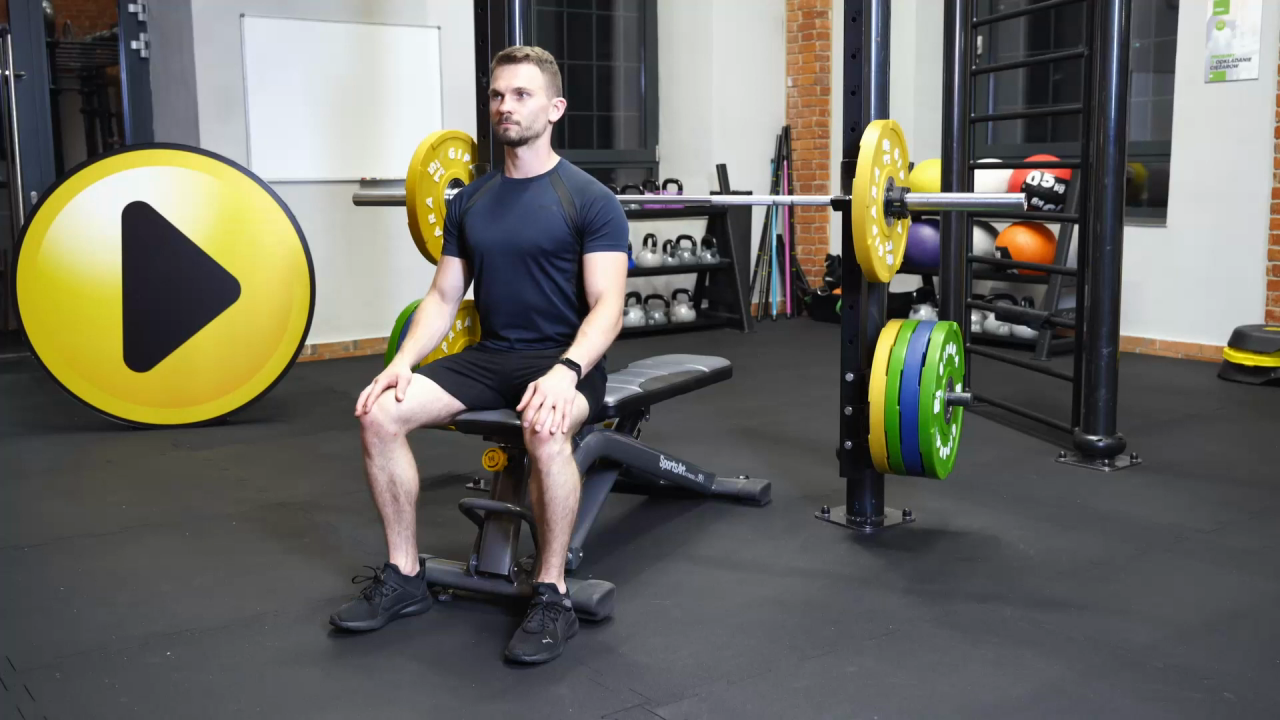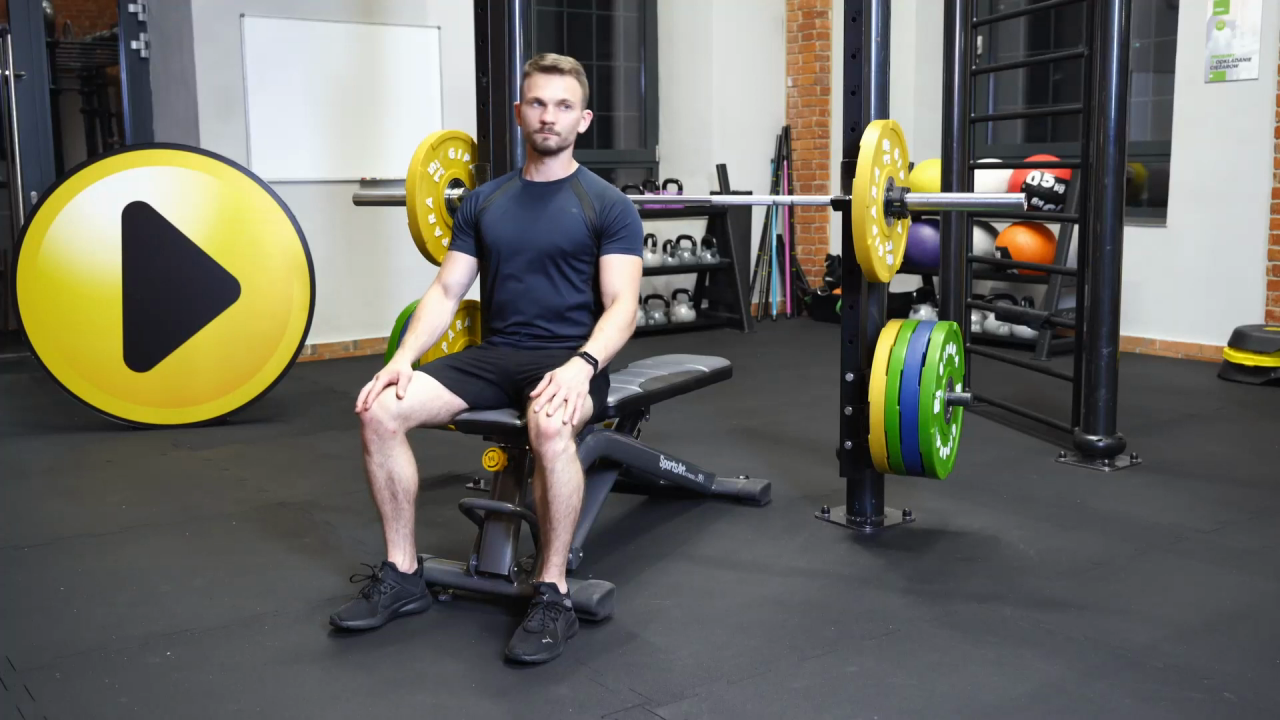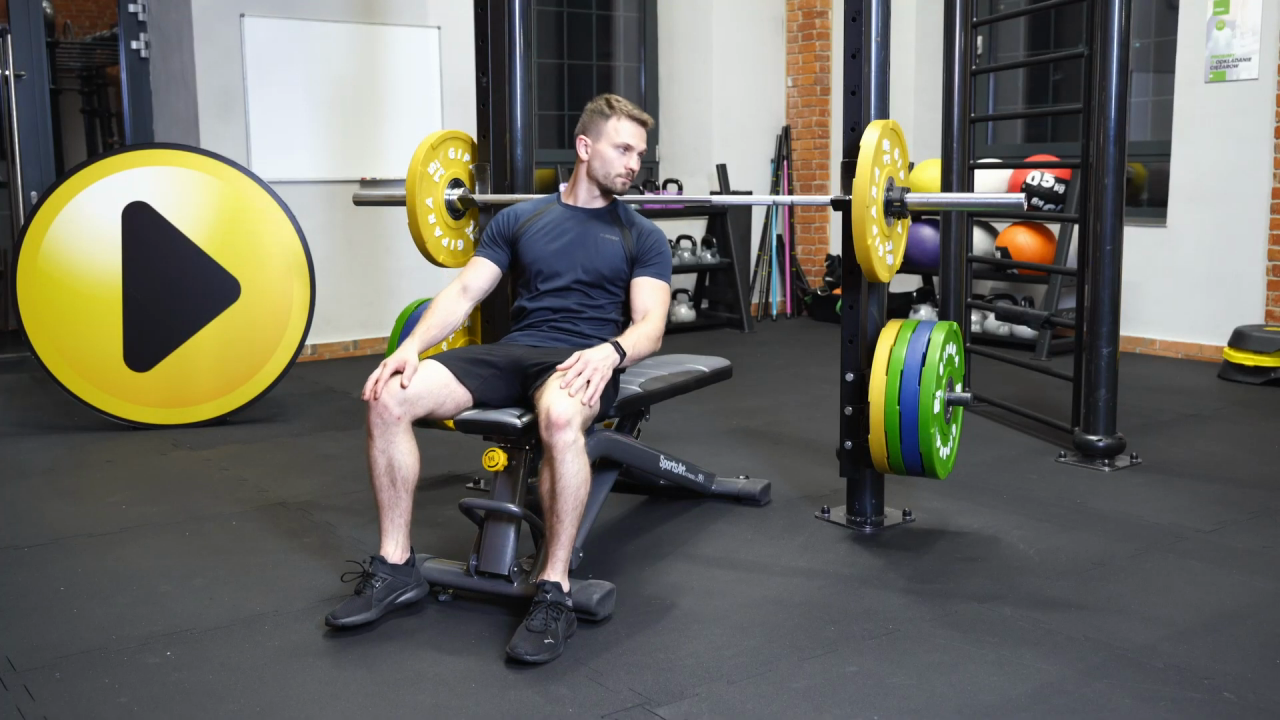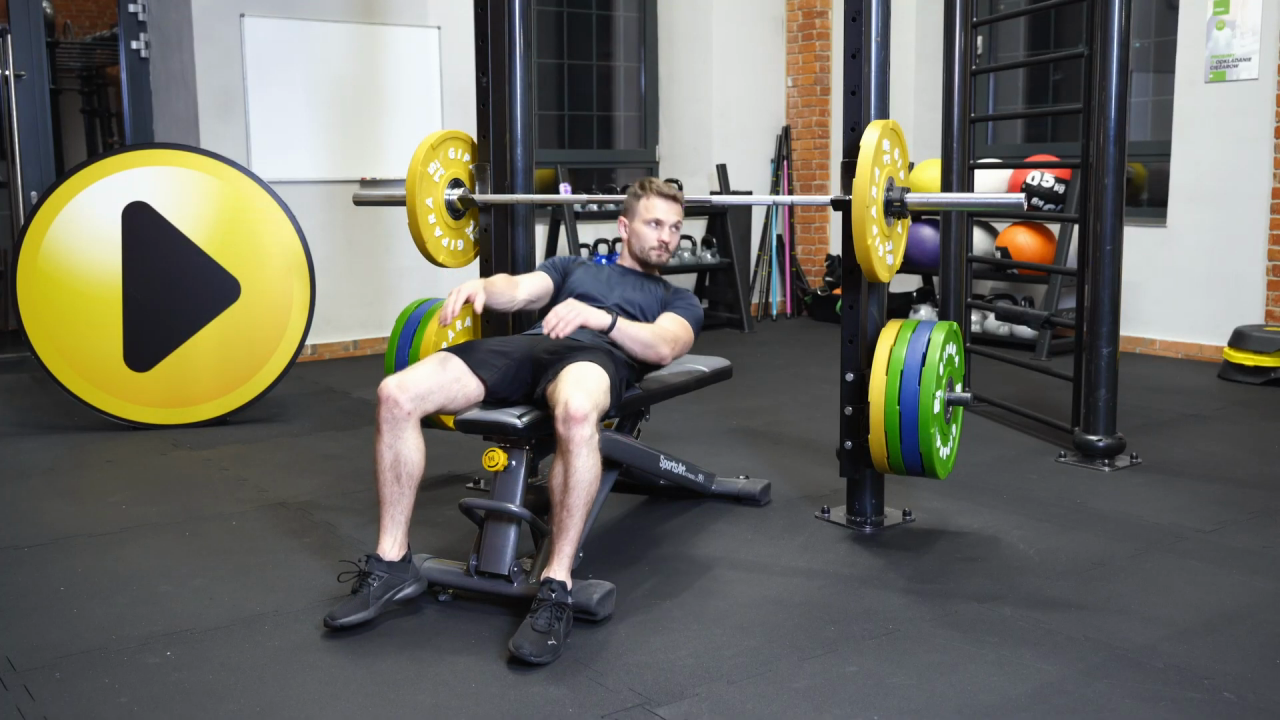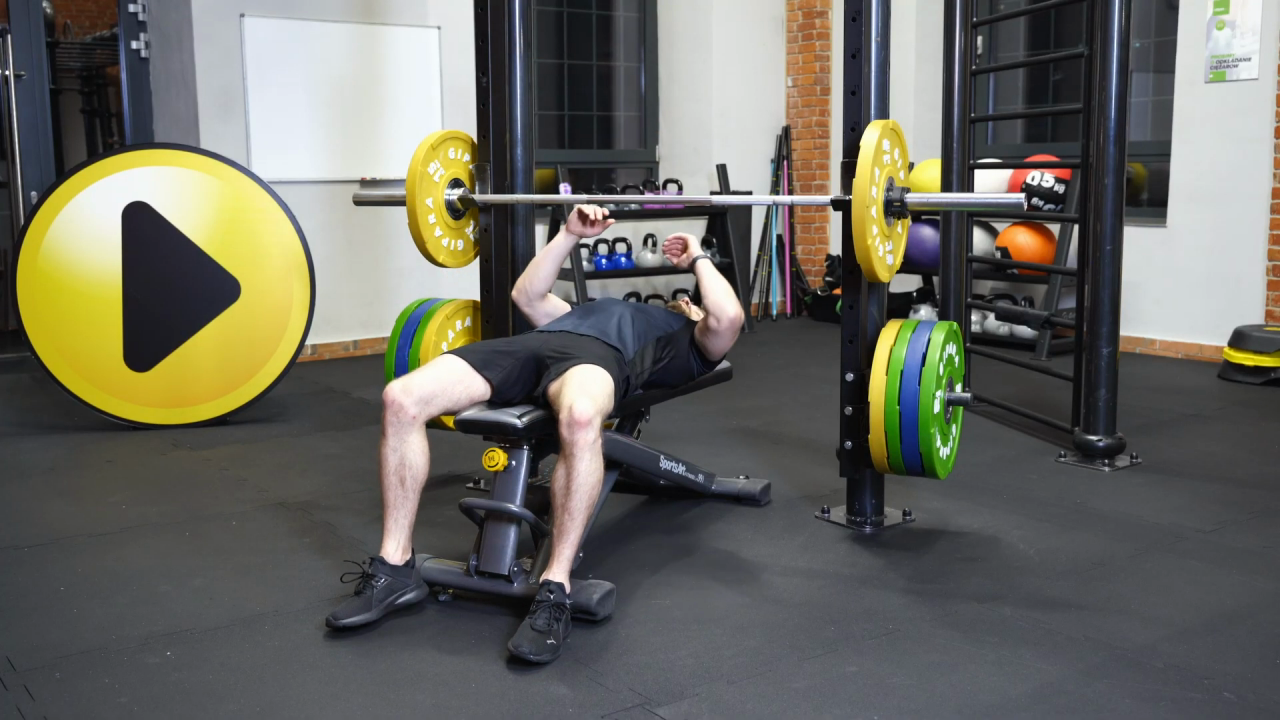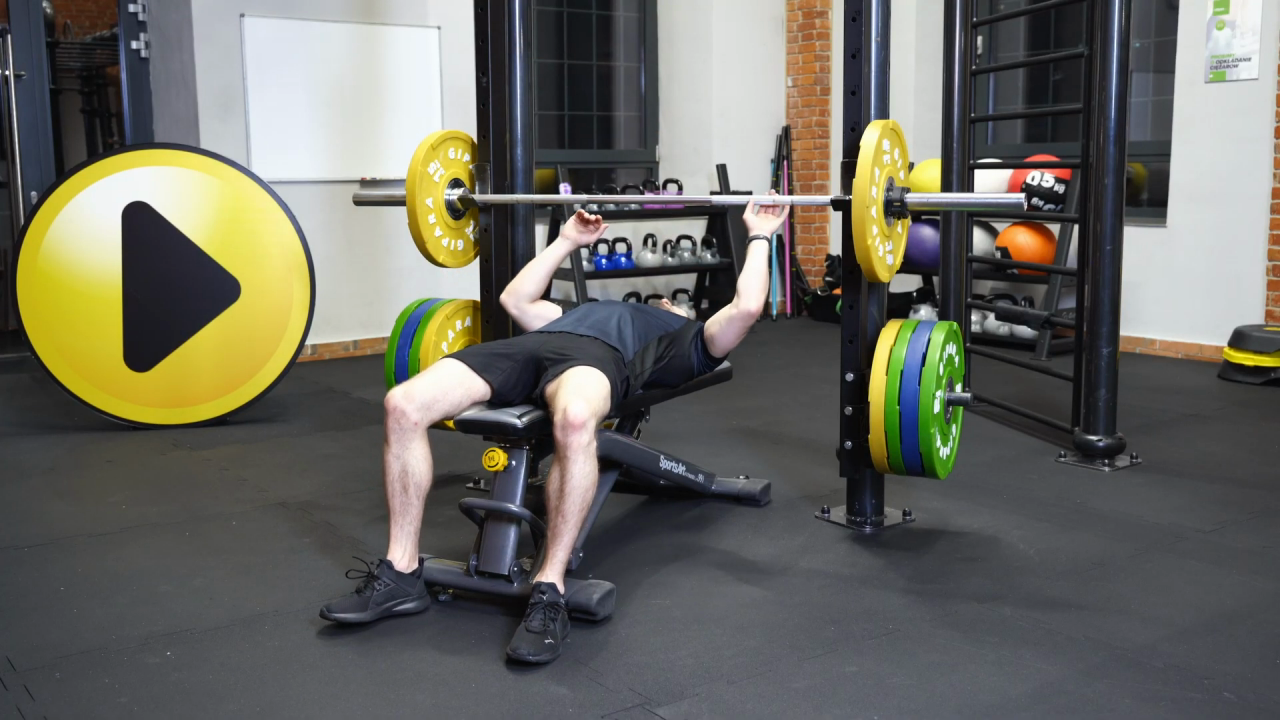
dt=0.7s
person 1, frame 1
left shoulder: (590, 201)
right shoulder: (469, 201)
left elbow: (606, 306)
right elbow: (444, 296)
left wrist: (565, 371)
right wrist: (403, 360)
left hip: (565, 362)
right hip: (490, 357)
left knee: (545, 432)
right knee: (381, 414)
left ankle: (552, 595)
right ankle: (404, 576)
person 1, frame 2
left shoulder: (608, 206)
right shoulder: (484, 201)
left elbow: (622, 306)
right elbow: (446, 291)
left wrist: (582, 364)
right wrist: (404, 357)
left hip: (570, 359)
right hip: (494, 355)
left knee: (550, 427)
right knee: (380, 412)
left ankle: (553, 595)
right ankle: (402, 573)
person 1, frame 3
left shoulder: (644, 239)
right shoulder: (519, 219)
left elbow: (650, 327)
right elbow: (464, 291)
left wrist: (610, 352)
right wrist: (412, 345)
left hip: (580, 361)
right hip: (511, 351)
left knee: (560, 417)
right knee: (387, 397)
left ankle: (554, 592)
right ankle: (396, 565)
person 1, frame 4
left shoulder: (679, 301)
right shoulder: (573, 267)
left elbow: (664, 348)
right elbow: (519, 292)
left wrist: (601, 318)
right wrist: (479, 285)
left hip: (593, 358)
right hip: (527, 347)
left knee: (575, 413)
right knee: (396, 395)
left ankle: (556, 590)
right ankle: (393, 563)
person 1, frame 5
left shoulder: (691, 344)
right shoulder: (599, 308)
left elbow: (728, 318)
right elbow: (527, 296)
left wrist: (696, 260)
right wrist: (571, 236)
left hip: (598, 354)
right hip: (533, 346)
left knee: (580, 420)
right knee: (401, 400)
left ankle: (555, 591)
right ankle: (395, 567)
person 1, frame 6
left shoulder: (689, 342)
right shoulder: (591, 309)
left elbow: (746, 308)
right elbow: (516, 301)
left wrist: (759, 236)
right wrist: (566, 241)
left hip: (597, 355)
right hip: (533, 345)
left knee: (574, 422)
right knee: (403, 406)
left ankle: (549, 591)
right ankle: (401, 573)
